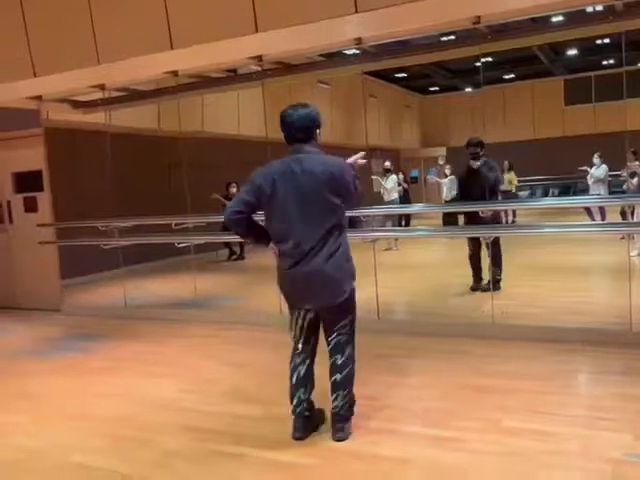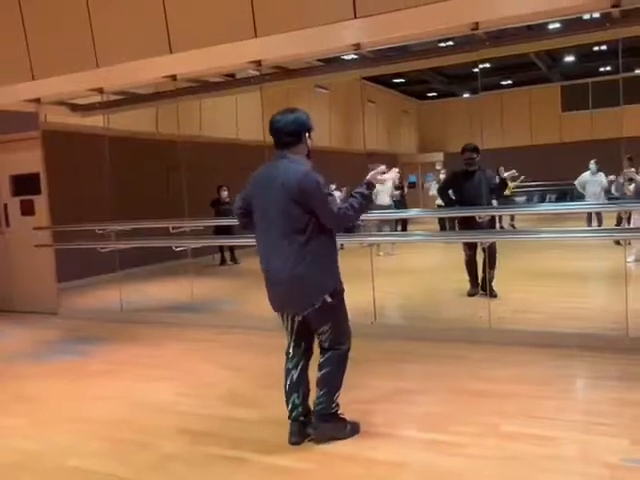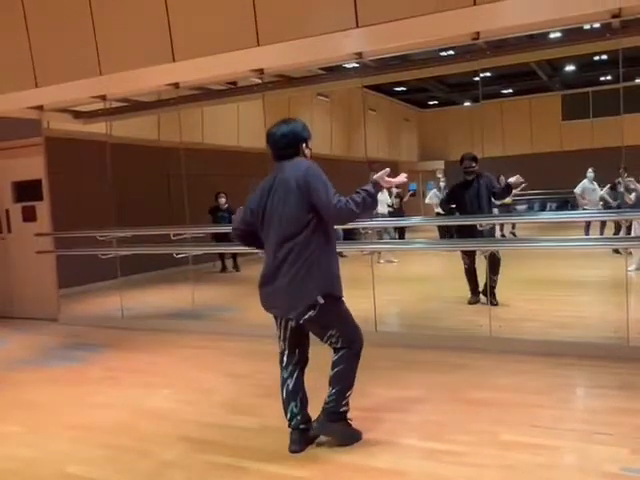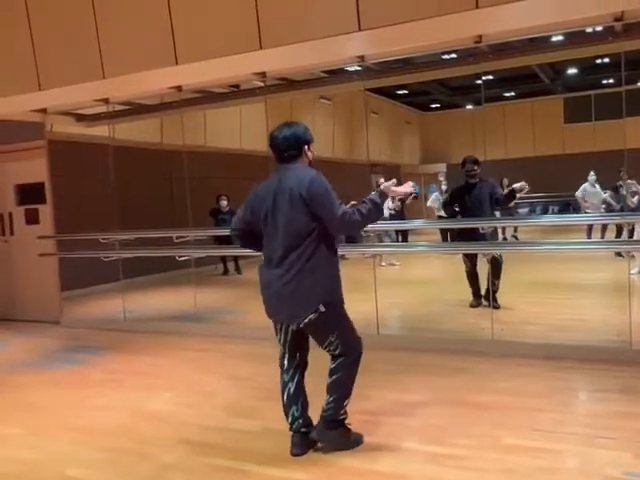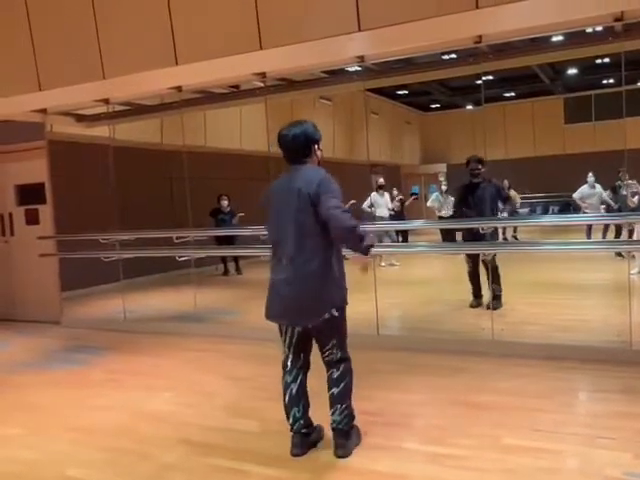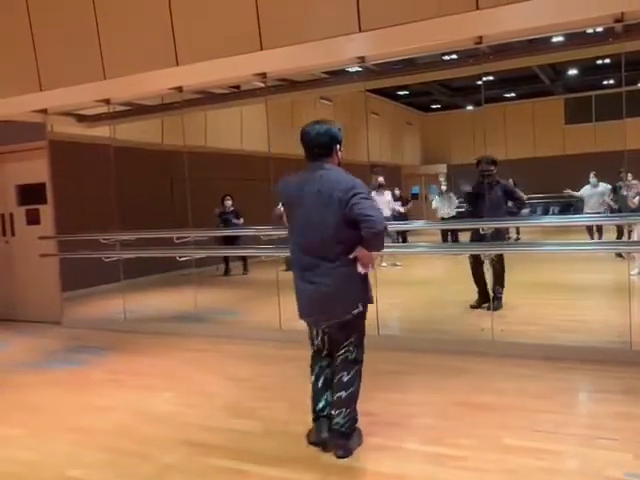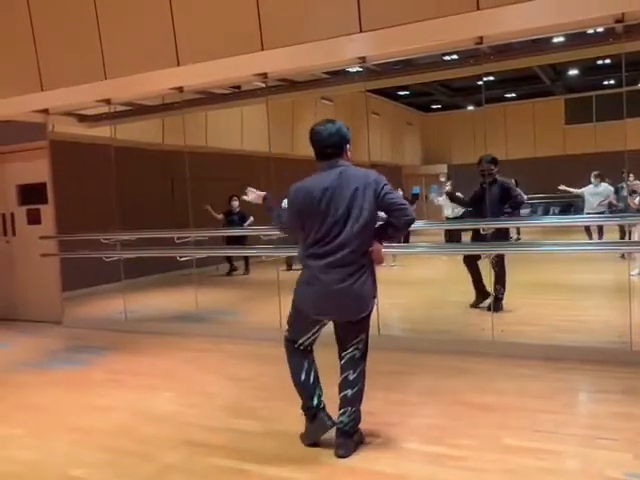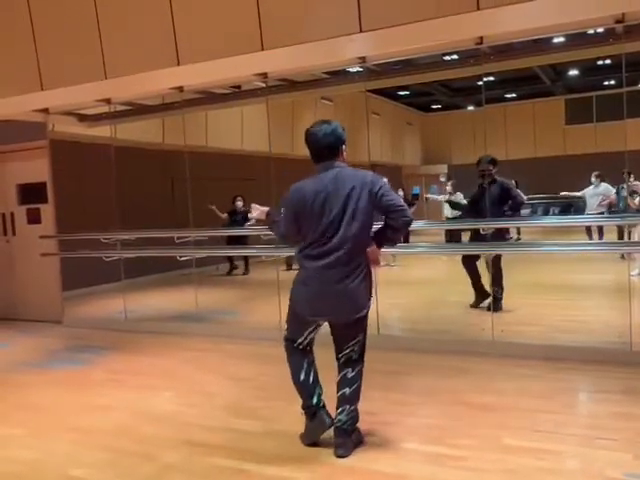
dt=0.5s
person 1, frame 1
left shoulder: (265, 175)
right shoulder: (335, 168)
left elbow: (234, 216)
right elbow: (349, 201)
left wrist: (268, 238)
right wrist: (352, 170)
left hip: (295, 276)
right hip: (335, 275)
left knee: (301, 346)
right knee: (342, 346)
left ankle: (303, 416)
right ankle: (342, 420)
person 1, frame 2
left shoulder: (259, 177)
right shoulder: (304, 174)
left elbow: (243, 215)
right elbow: (338, 219)
right wrist: (368, 186)
left hip: (280, 281)
right hip: (314, 279)
left knee: (297, 349)
right knee: (335, 345)
left ankle: (298, 422)
right ankle: (325, 420)
person 1, frame 3
left shoulder: (264, 186)
right shoulder: (306, 171)
left elbow: (242, 231)
right elbow: (338, 211)
right wrist: (374, 187)
left hip: (276, 286)
right hip: (311, 284)
left knee: (292, 357)
right knee: (349, 344)
left ankle: (299, 430)
right ankle: (333, 418)
person 1, frame 4
left shoulder: (262, 191)
right shoulder: (310, 180)
left elbow: (240, 231)
right elbow: (342, 223)
right wrist: (380, 197)
left hip: (277, 292)
right hip: (312, 290)
left knee: (292, 362)
right knee: (347, 351)
left ankle: (300, 433)
right ankle: (331, 426)
person 1, frame 5
left shoulder: (274, 190)
right shoulder: (319, 181)
right elbow: (341, 224)
right wrist: (362, 246)
left hip: (283, 293)
right hip: (320, 292)
left knee: (294, 364)
right knee: (337, 362)
left ankle: (300, 433)
right ankle: (343, 434)
person 1, frame 6
left shoulder: (287, 187)
right shoulder: (347, 184)
right elbow: (375, 225)
right wrist: (367, 248)
left hip: (308, 291)
right hip: (345, 290)
left knee: (321, 356)
right knee: (348, 362)
left ankle: (321, 424)
right ankle: (344, 434)
person 1, frame 7
left shoulder: (302, 190)
right shoulder: (370, 180)
left elbow: (290, 227)
right elbow: (404, 215)
left wrist: (266, 201)
right wrist: (378, 238)
left hip: (314, 290)
right hip: (357, 290)
left knee: (297, 346)
right knee: (352, 361)
left ankle: (316, 415)
right ankle: (346, 434)
person 1, frame 8
left shoulder: (299, 192)
right shoulder: (367, 182)
left elbow: (289, 235)
right elbow: (402, 217)
left wrist: (268, 215)
right wrist: (377, 242)
left hip: (310, 291)
right hip: (353, 291)
left knee: (297, 347)
right knee: (351, 360)
left ankle: (316, 415)
right ankle: (345, 433)
person 2, frame 1
left shoulder: (490, 166)
right shoulder: (468, 170)
left elbow: (491, 184)
right elbow: (462, 189)
left wrist: (479, 168)
right wrist: (464, 203)
left hip: (489, 214)
right hip: (472, 215)
left knee: (493, 247)
right knee: (473, 249)
left ankle: (495, 280)
right ankle: (477, 280)
person 2, frame 2
left shoulder: (487, 174)
right shoulder: (456, 176)
left elbow: (496, 193)
right elbow: (442, 190)
left wrist: (504, 180)
right wrist: (452, 205)
left hip: (486, 219)
right hip: (466, 221)
left knee: (490, 252)
right knee: (469, 254)
left ankle: (487, 284)
right ankle: (474, 284)
person 2, frame 3
left shoulder: (486, 179)
right shoulder: (457, 188)
left elbow: (498, 195)
right elbow: (444, 203)
left wrist: (509, 185)
right wrist: (454, 213)
left hip: (485, 228)
right hip: (465, 230)
left knee: (493, 258)
right knee: (468, 263)
left ankle: (491, 290)
right ankle: (474, 293)
person 2, frame 4
left shoulder: (489, 185)
right shoulder: (459, 191)
left elbow: (501, 201)
right elbow: (446, 205)
left wrist: (513, 192)
right wrist: (455, 215)
left hip: (488, 232)
right hip: (467, 233)
left knee: (496, 261)
right knee: (470, 266)
left ankle: (491, 295)
right ankle: (476, 296)
person 2, frame 5
left shoulder: (493, 186)
right shoulder: (464, 189)
left elbow: (508, 200)
right elbow: (458, 210)
right wrist: (472, 218)
left hip: (489, 231)
right hip: (470, 232)
left knee: (490, 263)
right knee: (472, 265)
left ankle: (497, 296)
right ankle: (477, 296)
person 2, frame 6
left shoulder: (503, 186)
right shoulder: (476, 187)
left elbow: (521, 202)
right elbow: (470, 204)
left wrist: (508, 212)
right wrist: (468, 193)
left hip: (496, 231)
right hip: (478, 231)
left knee: (497, 264)
right knee: (475, 263)
left ankle: (497, 297)
right ankle: (483, 295)
person 2, frame 7
left shoulder: (504, 184)
right shoulder: (481, 188)
left elbow: (519, 200)
right elbow: (470, 204)
left wrist: (504, 212)
right wrist: (451, 194)
left hip: (498, 231)
right hip: (480, 230)
left knee: (497, 264)
right knee: (469, 258)
left ankle: (498, 299)
right ankle: (482, 293)
person 2, frame 8
left shoulder: (503, 185)
right shoulder: (480, 189)
left elbow: (519, 201)
right elbow: (470, 208)
left wrist: (504, 215)
right wrist: (451, 202)
left hip: (497, 231)
right hip: (479, 231)
left knee: (493, 263)
right knee: (468, 259)
left ankle: (497, 298)
right ankle: (481, 293)
